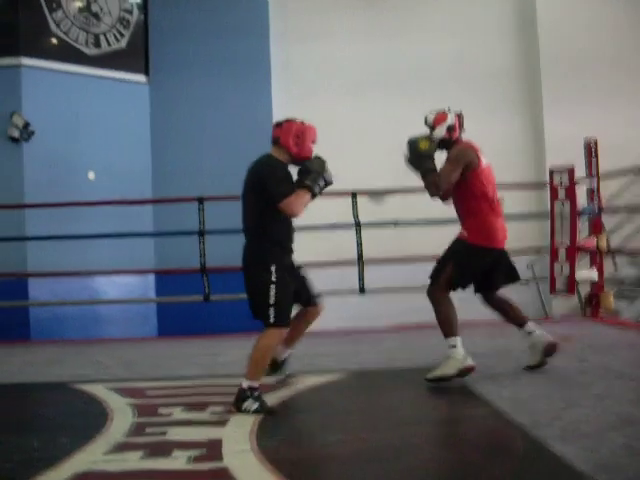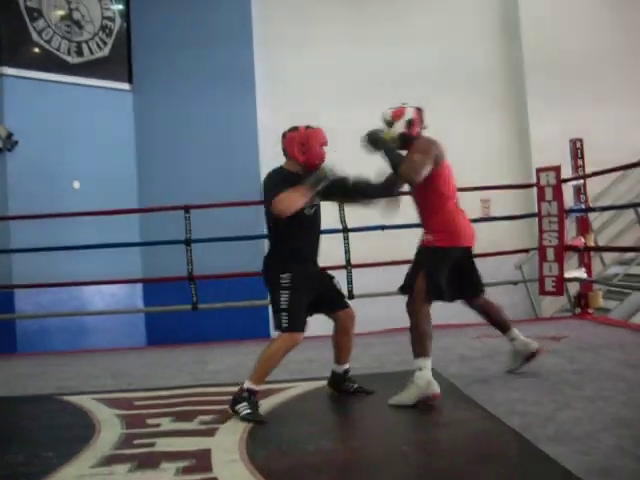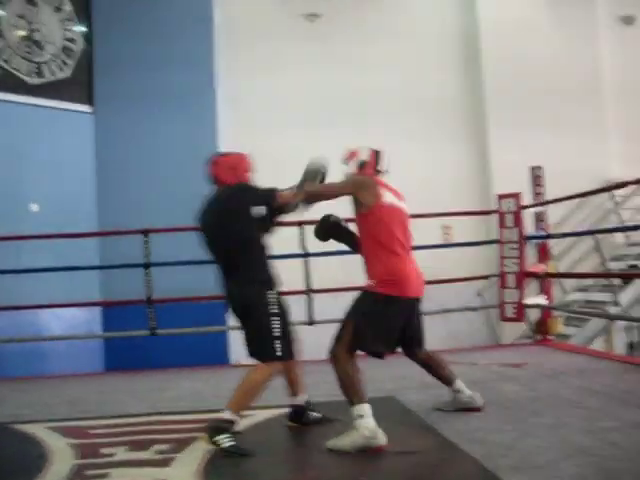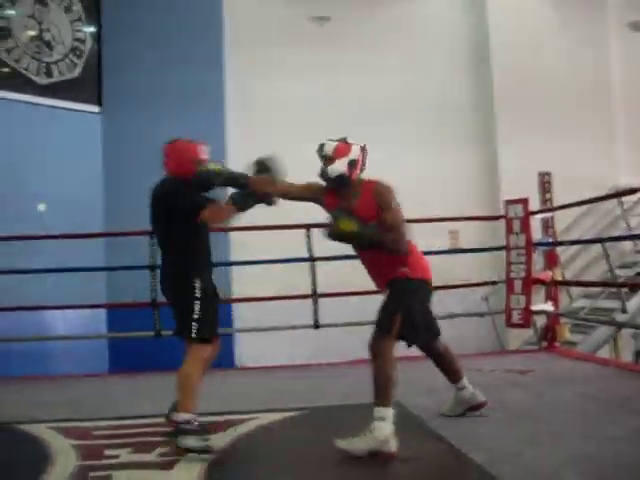
dt=0.3s
person 1, frame 1
left shoulder: (272, 167)
right shoulder: (270, 168)
left elbow: (286, 203)
right elbow: (293, 208)
left wrist: (308, 181)
right wrist: (314, 181)
left hip: (277, 257)
right hip: (266, 259)
left knee: (313, 307)
right knee: (277, 326)
left ankle: (276, 358)
right ankle: (246, 392)
person 1, frame 2
left shoulder: (313, 178)
right shoulder: (275, 179)
left elbow: (354, 192)
right elbow: (283, 208)
left wrist: (384, 186)
right wrist: (314, 183)
left hip: (308, 267)
right hip: (286, 269)
left knee: (346, 315)
right knee: (293, 333)
left ankle: (340, 377)
right ankle: (244, 395)
person 1, frame 3
left shoulder: (208, 213)
right shoulder: (238, 195)
right elbow: (287, 199)
left wrist: (264, 220)
right wrist: (310, 179)
left hip: (239, 290)
right hip: (256, 289)
left knee: (285, 350)
right knee: (269, 362)
left ankle: (300, 408)
right ankle: (221, 426)
person 1, frame 4
left shoulder: (183, 191)
right shoulder: (172, 188)
right elbow: (213, 217)
left wrist: (246, 189)
right wrist: (247, 195)
left hip: (195, 279)
right hip: (187, 280)
left knee: (209, 346)
right knee: (200, 349)
left ankle: (181, 413)
right ankle: (184, 426)
person 2, frame 1
left shoulder: (460, 152)
right shoulder: (469, 153)
left elbow: (438, 191)
right elbow: (444, 192)
left wrist: (424, 160)
right wrist: (426, 165)
left hip: (477, 234)
right hip: (494, 233)
left knee: (437, 289)
right knee: (490, 294)
left ankle: (457, 355)
right ankle: (538, 339)
person 2, frame 2
left shoulder: (428, 146)
right shoulder: (413, 157)
left elbow: (414, 174)
left wrist: (390, 148)
left hip: (444, 237)
right hip: (459, 234)
left knee: (416, 303)
right knee: (475, 297)
left ankle: (423, 381)
right ankle: (522, 344)
person 2, frame 3
left shoulder: (363, 185)
right shoulder: (394, 198)
left elbow: (312, 195)
left wrist: (307, 190)
right wrist: (339, 231)
left hip: (386, 284)
right hip: (409, 282)
left knee: (341, 351)
right knee: (414, 349)
left ankle: (365, 427)
right ankle: (464, 395)
person 2, frame 4
left shoulder: (379, 192)
right shoulder: (326, 193)
left elbow: (398, 241)
right elbow: (281, 189)
left wrist: (357, 232)
left hip: (409, 273)
right hip: (391, 278)
left knee: (381, 343)
right knee: (428, 340)
left ankle: (382, 432)
right ankle: (469, 394)
